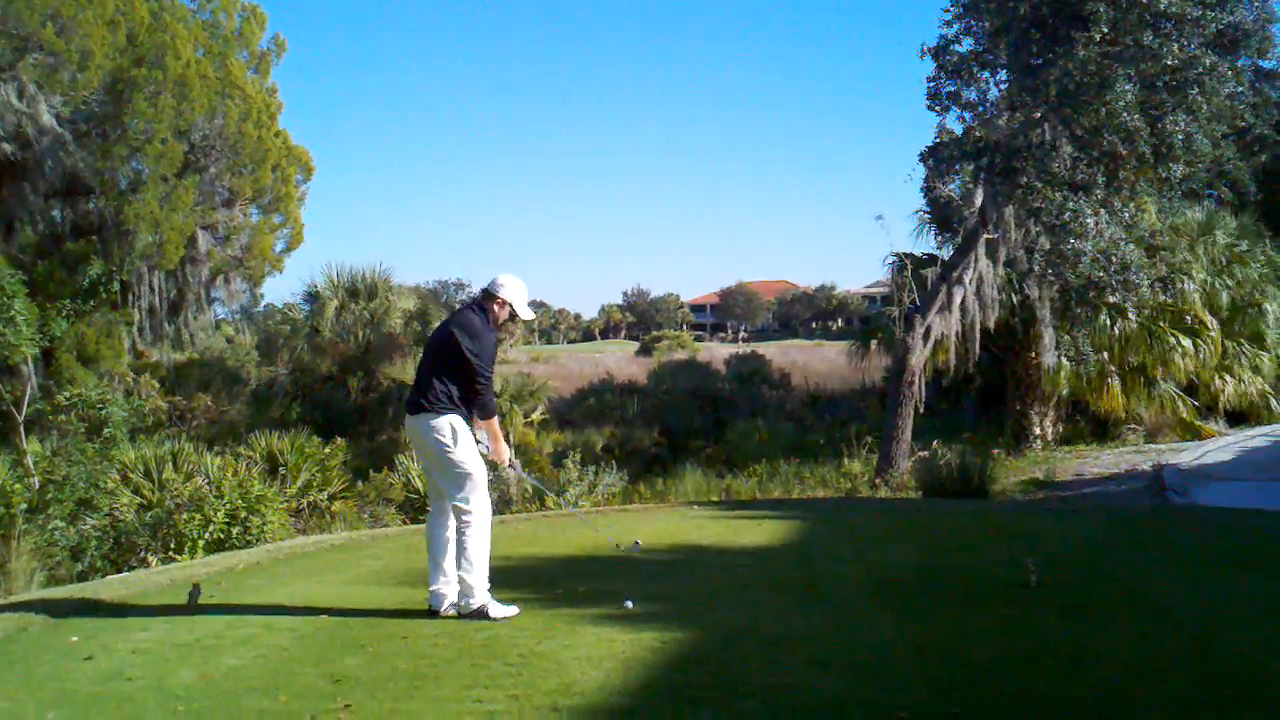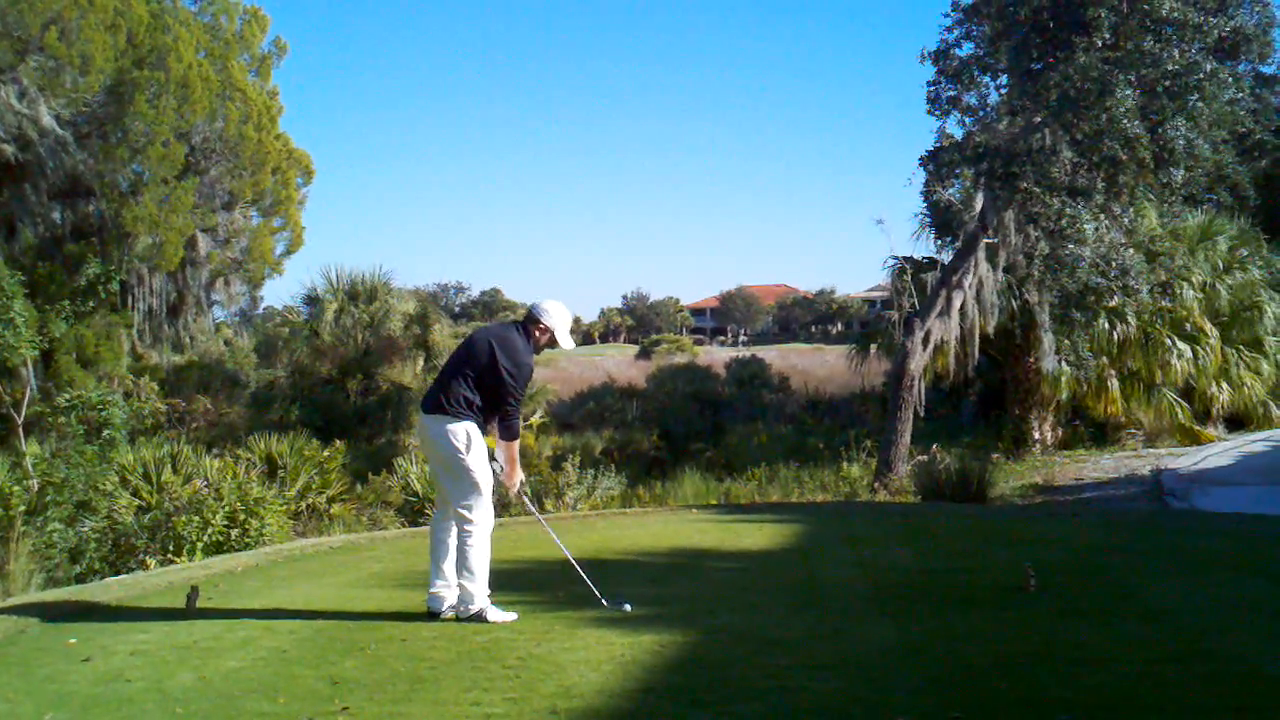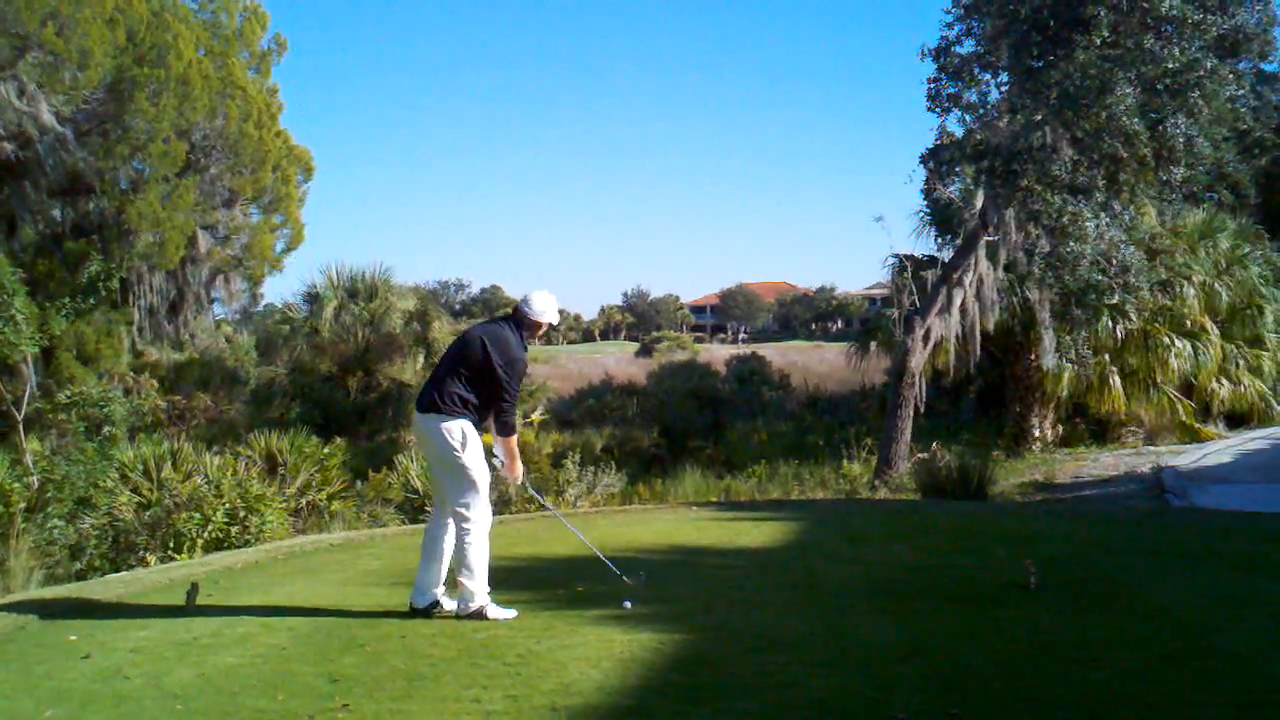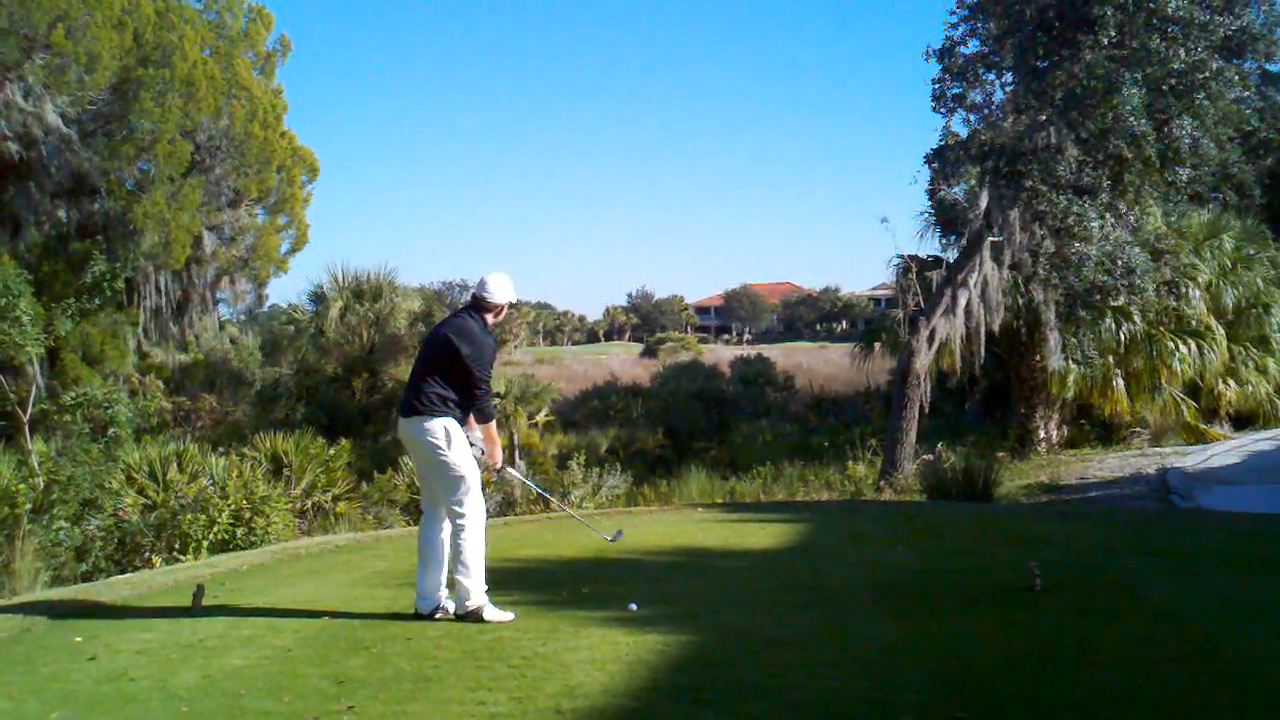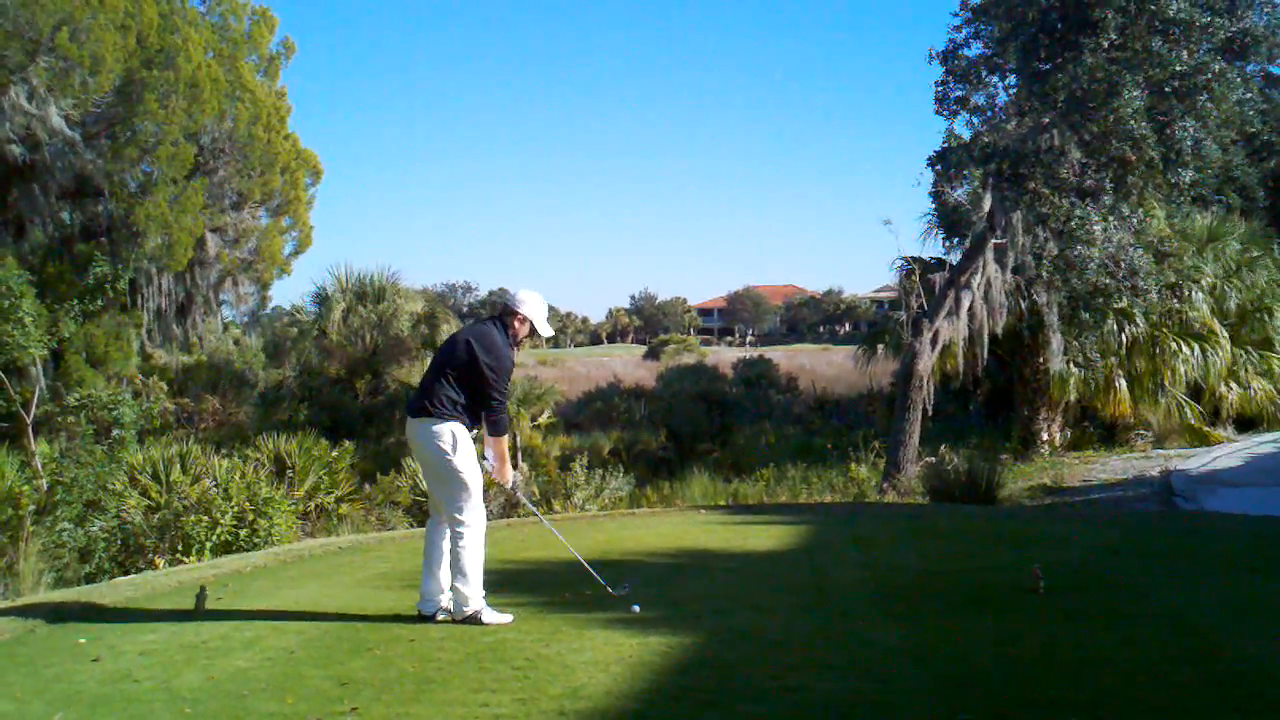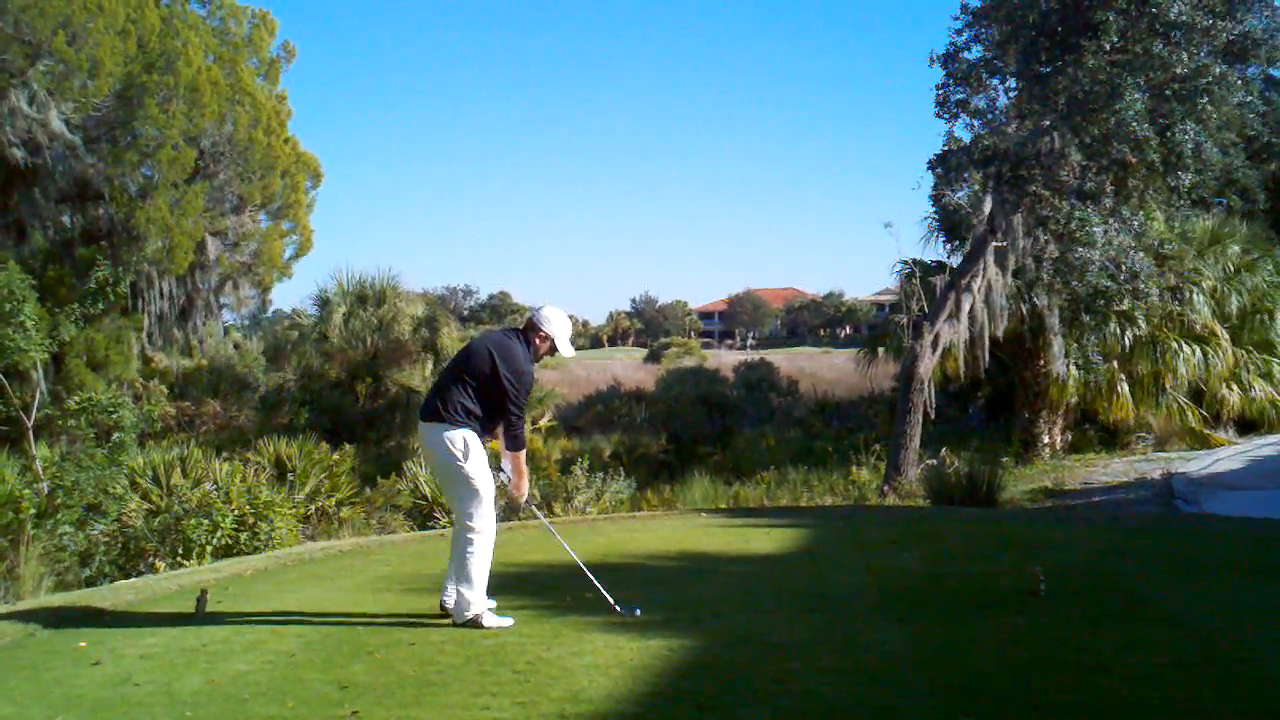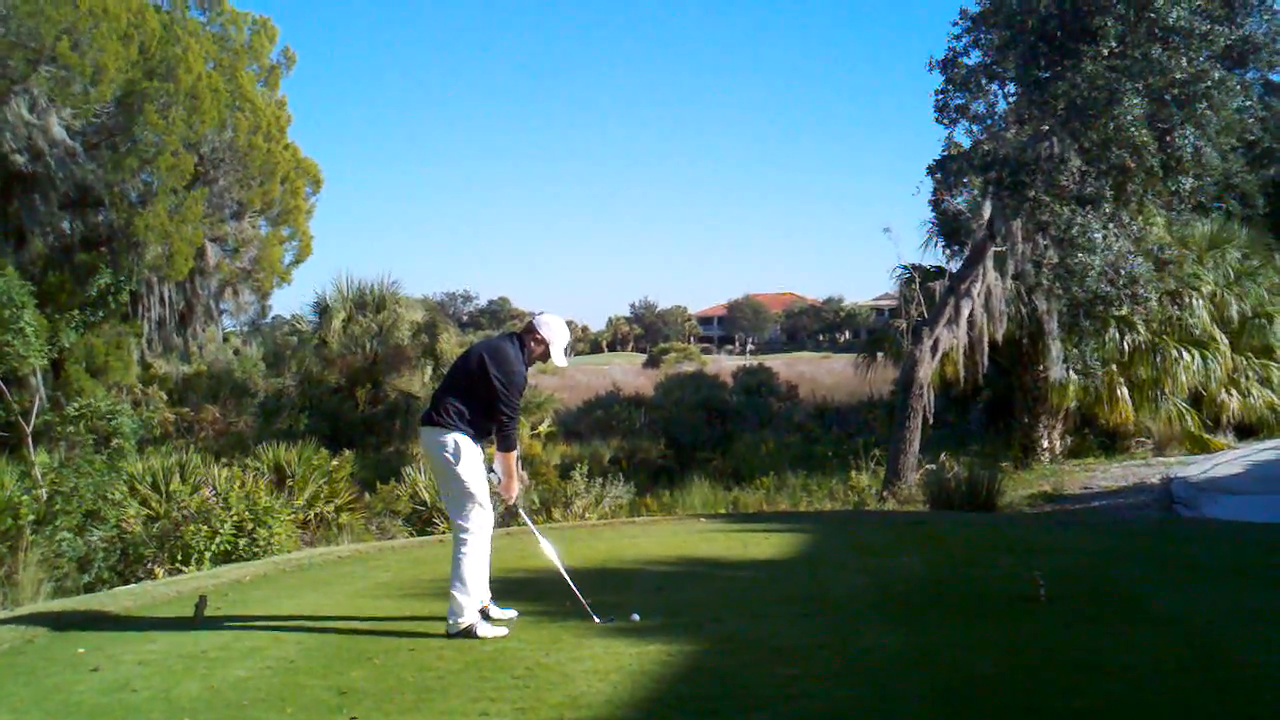
dt=0.7s
person 1, frame 1
left shoulder: (461, 320)
right shoulder: (480, 332)
right elbow: (482, 395)
left wrist: (484, 434)
right wrist: (497, 443)
left hip: (421, 420)
right hip: (443, 422)
left knee: (443, 510)
right knee: (473, 510)
left ankle: (443, 597)
right ankle: (474, 599)
person 1, frame 2
left shoulder: (498, 333)
right shoulder: (519, 355)
right elbow: (509, 416)
left wrist: (503, 457)
right wrist: (513, 467)
left hip: (433, 421)
right hip: (455, 427)
left knee: (448, 513)
right knee: (476, 517)
left ankle: (442, 599)
right ankle: (473, 604)
person 1, frame 3
left shoulder: (489, 330)
right shoulder: (512, 352)
right elbow: (505, 413)
left wrist: (501, 450)
right wrist: (513, 460)
left hip: (428, 418)
right hip: (451, 425)
left knee: (445, 510)
right knee: (474, 514)
left ankle: (426, 596)
right ankle: (474, 602)
person 1, frame 4
left shoulder: (454, 324)
right shoulder: (479, 339)
right elbow: (481, 399)
left wrist: (474, 431)
right wrist: (494, 446)
left hip: (414, 421)
right hip: (436, 425)
left knee: (436, 512)
right knee: (468, 512)
left ankle: (430, 600)
right ankle: (472, 602)
person 1, frame 5
left shoulder: (479, 333)
right shoulder: (497, 349)
right elbow: (496, 410)
left wrist: (490, 447)
right wrist: (503, 462)
left hip: (422, 425)
right hip: (443, 429)
left knee: (443, 516)
right knee: (468, 518)
left ankle: (433, 602)
right ankle: (469, 606)
person 1, frame 6
left shoulder: (499, 341)
right shoulder: (518, 363)
right elbow: (514, 424)
left wrist: (507, 458)
right wrist: (520, 477)
left hip: (434, 428)
right hip: (453, 433)
left knee: (469, 516)
right knee: (479, 522)
left ankle: (454, 594)
right ankle: (469, 610)
person 1, frame 7
left shoulder: (498, 348)
right shoulder: (511, 364)
left elbow: (496, 418)
right elbow: (506, 426)
left wrist: (501, 469)
right wrist: (510, 478)
left hip: (448, 435)
right hip: (451, 438)
left knee: (478, 521)
right knee: (473, 526)
left ankle: (479, 601)
right ankle: (463, 620)
